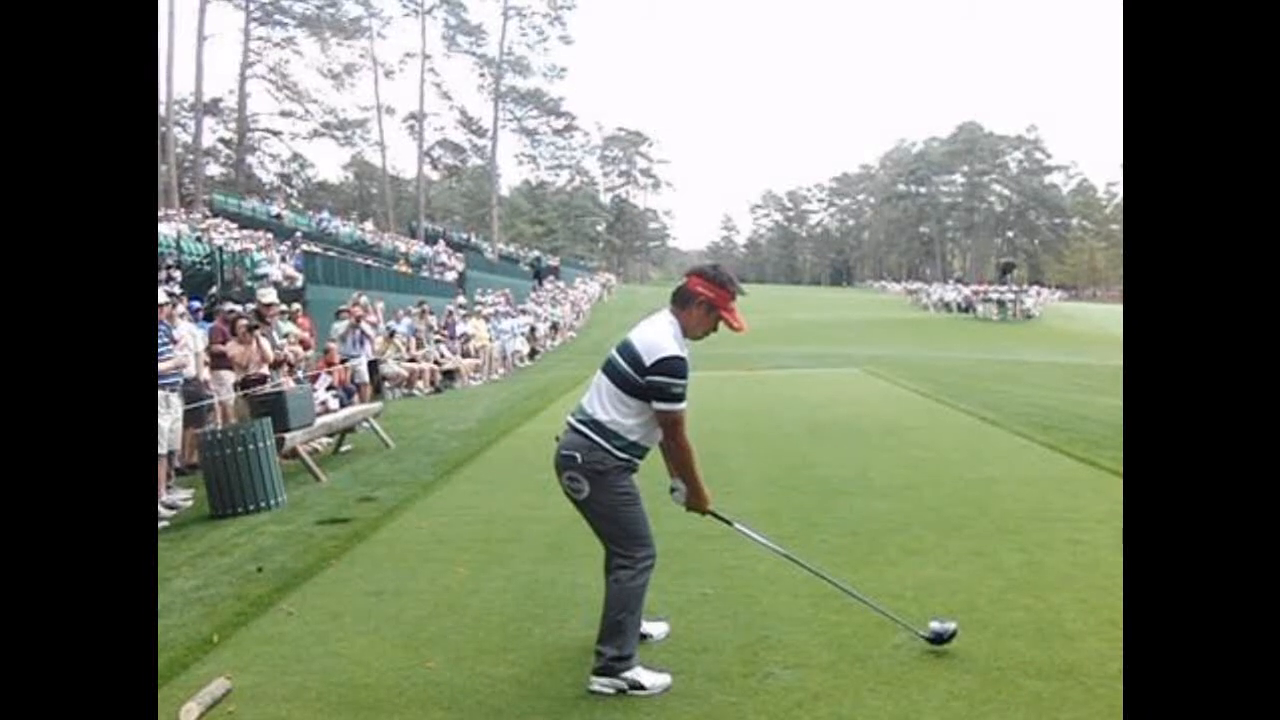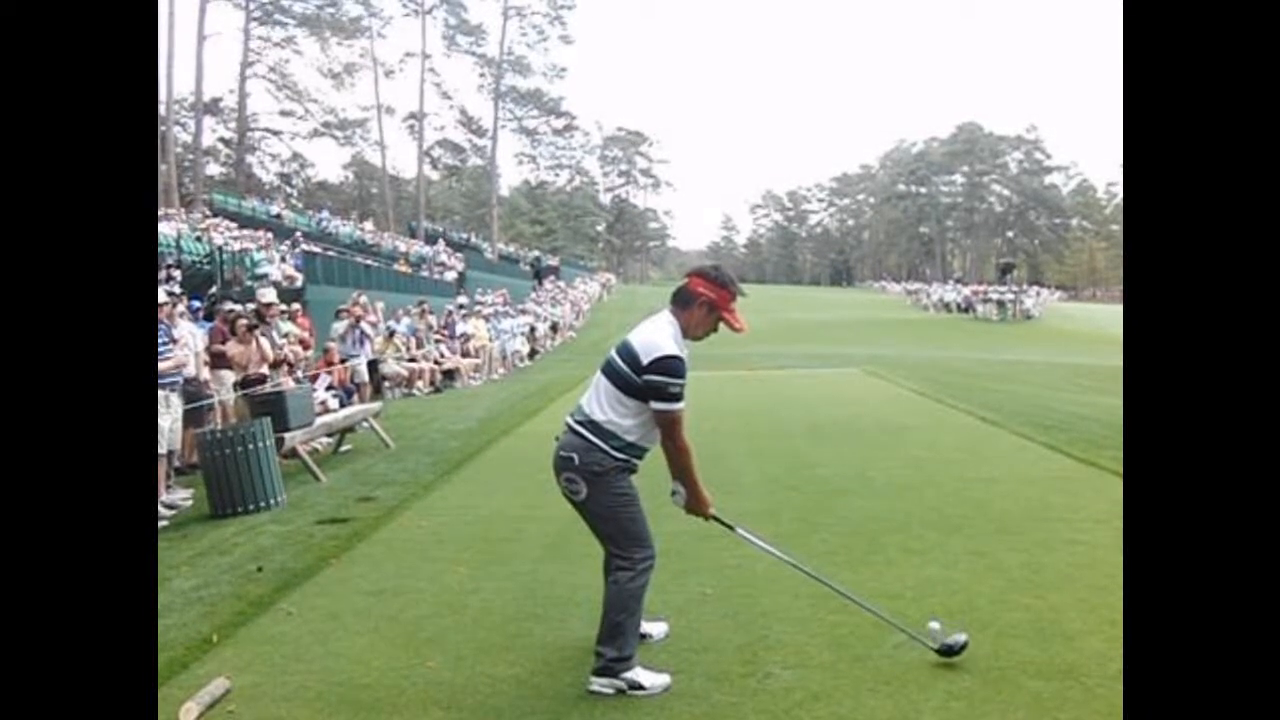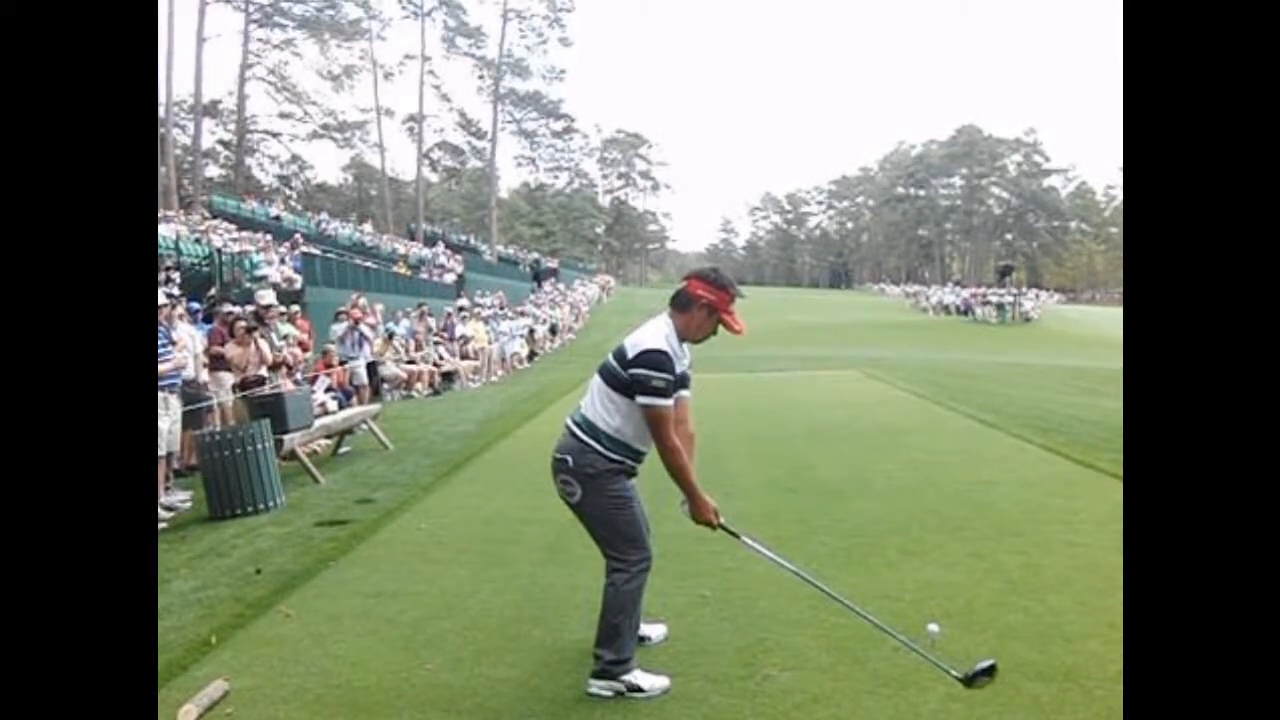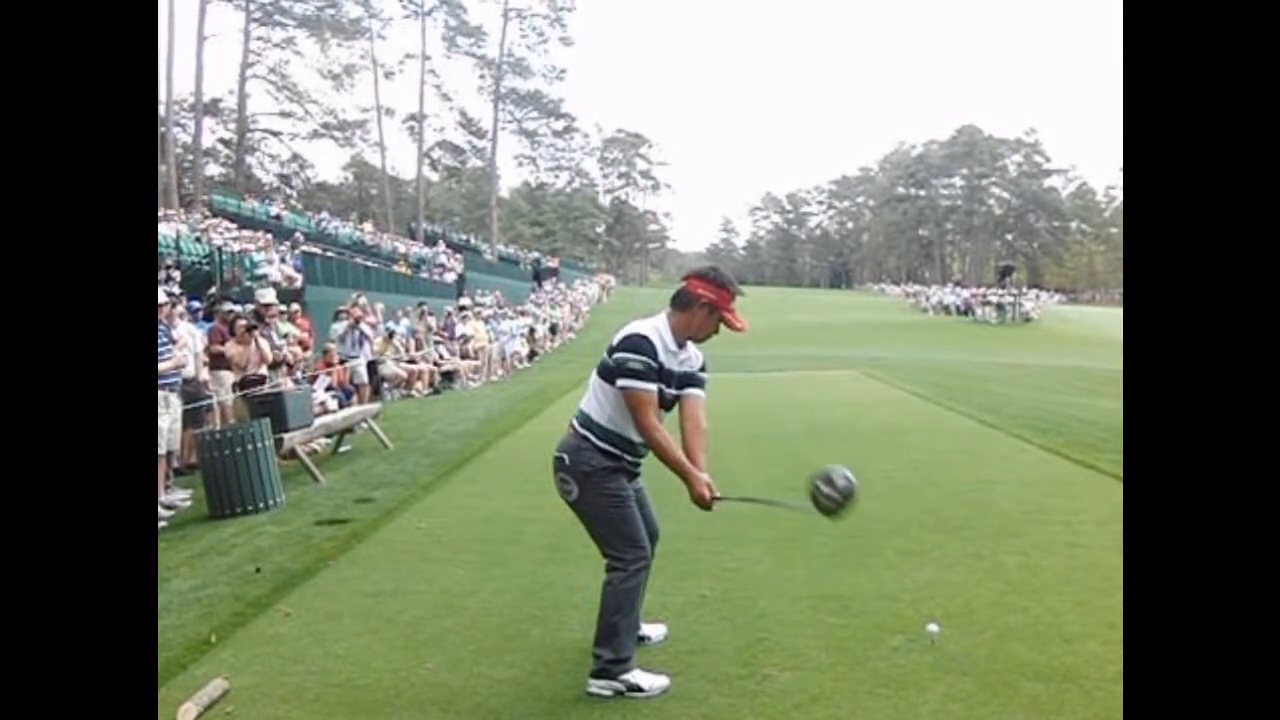
dt=1s
person 1, frame 1
left shoulder: (656, 328)
right shoulder: (668, 355)
left elbow: (663, 425)
right elbow: (675, 434)
left wrist: (676, 476)
right wrist: (697, 490)
left hip: (585, 451)
right hip: (597, 461)
left knee: (624, 547)
right knee: (636, 555)
left ankle: (625, 624)
right ankle: (614, 667)
person 1, frame 2
left shoulder: (659, 331)
right shoulder: (665, 355)
left elbow: (669, 429)
right elbow: (674, 437)
left wrist: (680, 482)
right wrist: (696, 493)
left hip: (587, 452)
right hip: (594, 462)
left knee: (624, 547)
right knee: (636, 556)
left ankle: (625, 624)
right ankle: (613, 668)
person 1, frame 3
left shoulder: (675, 350)
right shoulder: (654, 353)
left elbow: (682, 427)
right elbow: (665, 440)
left wrist: (694, 491)
right wrist: (697, 498)
left hip: (605, 461)
right hip: (589, 464)
left knee: (633, 543)
right knee: (632, 557)
left ankle: (625, 627)
right ankle: (612, 671)
person 1, frame 4
left shoulder: (692, 359)
right shoulder: (640, 342)
left elbow: (693, 420)
right elbow: (646, 424)
left wrist: (701, 474)
right wrist: (688, 477)
left hip: (618, 463)
right hip: (590, 461)
left knee: (644, 539)
right knee: (630, 555)
left ankle: (626, 626)
right ankle: (611, 670)
person 2, frame 1
left shoulder: (165, 327)
right shoulder: (161, 329)
right wrist: (172, 364)
left hip: (173, 393)
right hip: (161, 396)
left knee: (172, 447)
right knee: (161, 449)
left ankle: (166, 490)
right ankle: (161, 497)
person 2, frame 2
left shoulder: (165, 326)
right shoulder: (161, 328)
left elbow: (177, 345)
right wrist: (172, 363)
left hip: (173, 393)
right hip: (160, 396)
left knee: (172, 447)
right knee: (161, 449)
left ankle: (165, 490)
right ankle: (161, 497)
person 2, frame 3
left shoulder: (165, 330)
right shoulder: (161, 331)
left elbow: (178, 347)
right wrist: (172, 365)
left hip: (172, 395)
right hip: (160, 399)
left knee: (171, 450)
right knee: (161, 451)
left ankle: (166, 492)
right ankle: (161, 498)
person 2, frame 4
left shoulder: (165, 328)
right shoulder: (161, 330)
right wrist: (172, 364)
left hip: (172, 394)
right hip: (161, 397)
left knee: (171, 448)
right knee: (161, 450)
left ankle: (165, 490)
right ankle: (160, 496)
